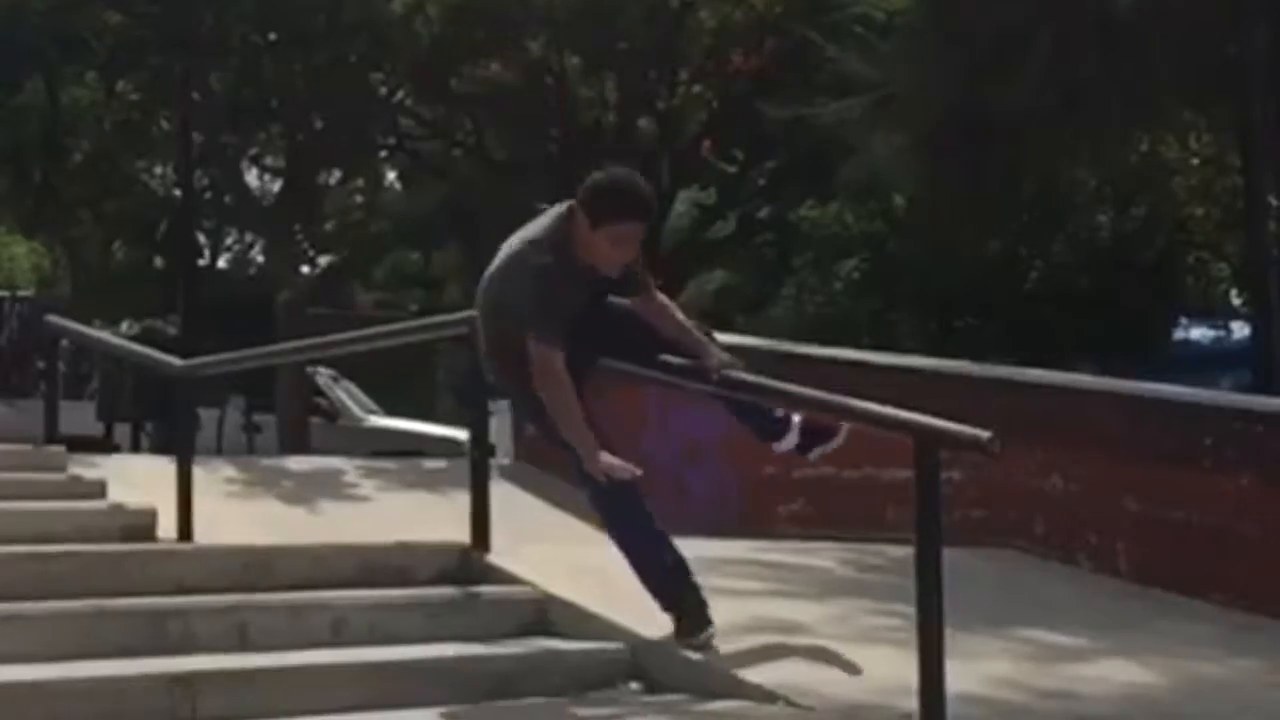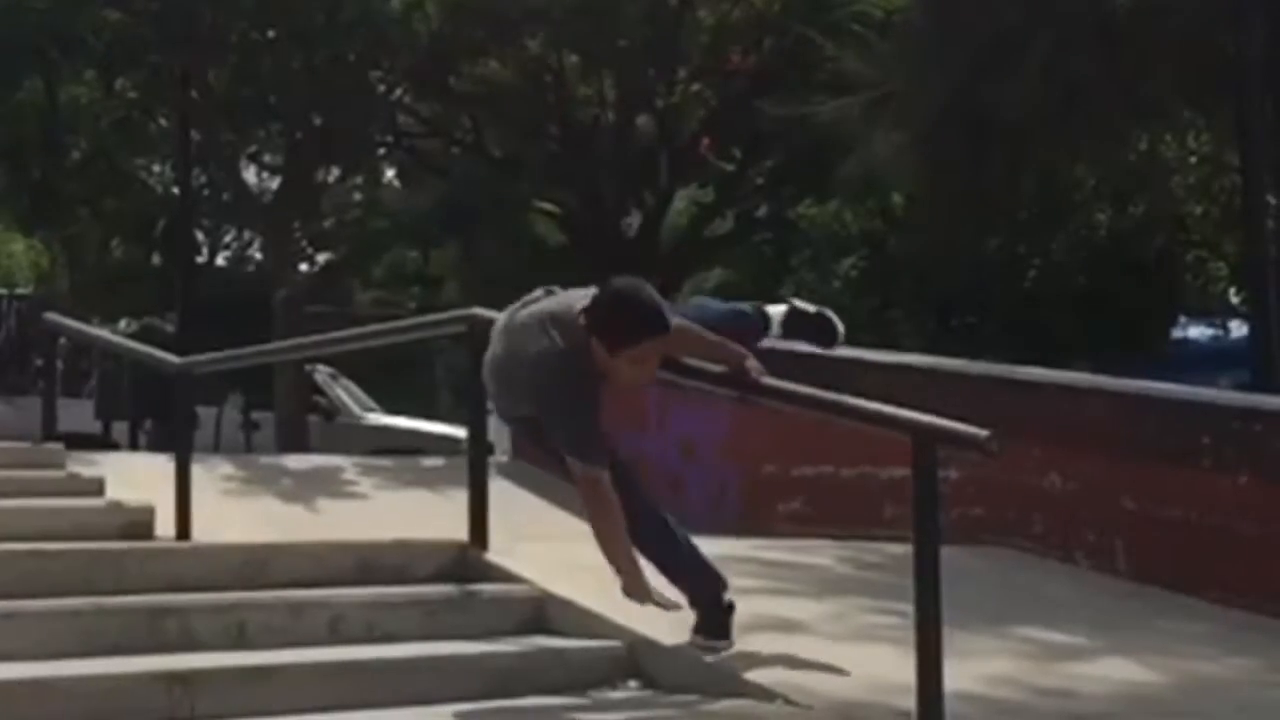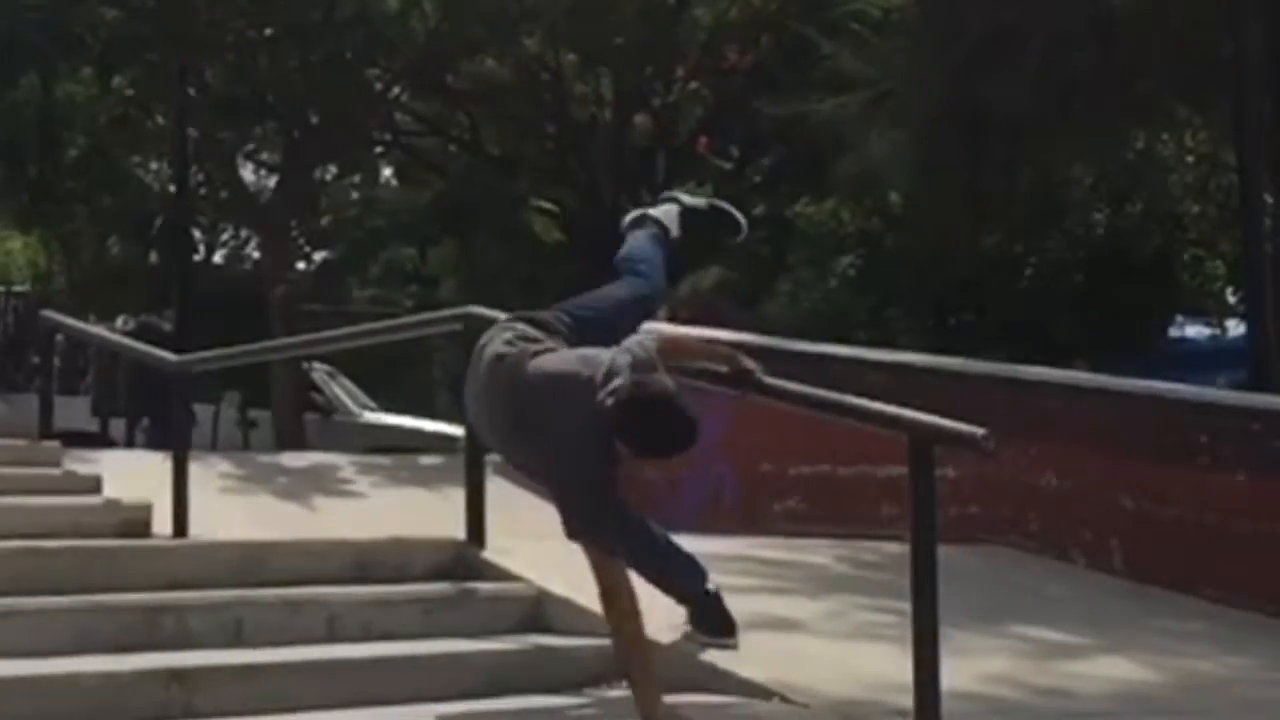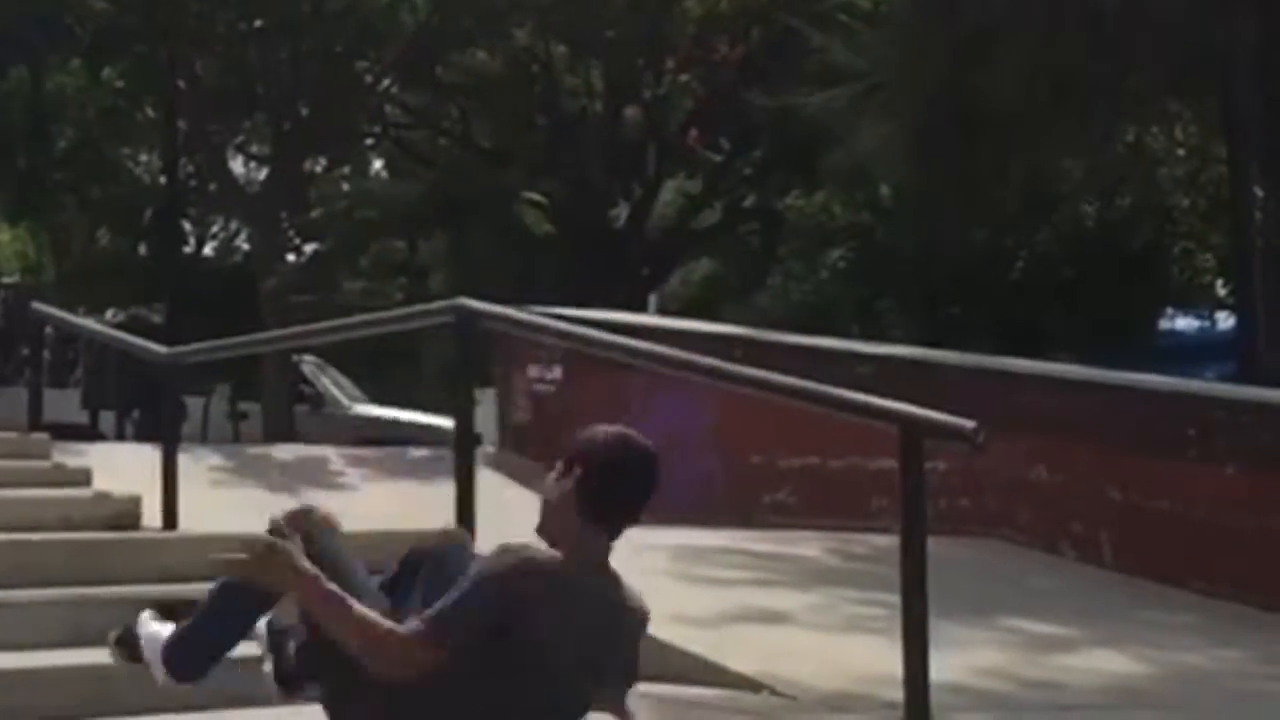
dt=0.7s
person 1, frame 1
left shoulder: (610, 241)
right shoulder: (539, 266)
left elbow: (648, 300)
right elbow: (548, 371)
left wrist: (706, 349)
right wrist: (590, 451)
left hip: (575, 321)
right hip: (521, 355)
left knee: (691, 350)
right knee: (606, 473)
left ankle: (783, 432)
right ankle: (676, 591)
person 1, frame 2
right shoulder: (564, 387)
left elbow: (677, 330)
right elbow: (594, 487)
left wrist: (741, 358)
right wrist: (632, 579)
right hip: (536, 404)
left knee: (694, 317)
right knee: (622, 495)
left ankle: (772, 318)
right ankle: (711, 593)
person 1, frame 3
left shoulder: (625, 370)
right shoulder: (587, 471)
left elbow: (663, 341)
right elbow: (614, 591)
left wrist: (730, 358)
left hip: (526, 336)
left knee: (645, 287)
right knee: (618, 528)
left ankle: (661, 221)
right ankle: (696, 593)
person 1, frame 4
left shoulder: (524, 573)
right shoulder: (628, 615)
left elbow: (399, 657)
left wrist: (298, 576)
right knee: (445, 555)
left ankle: (167, 647)
right ankle: (307, 659)
